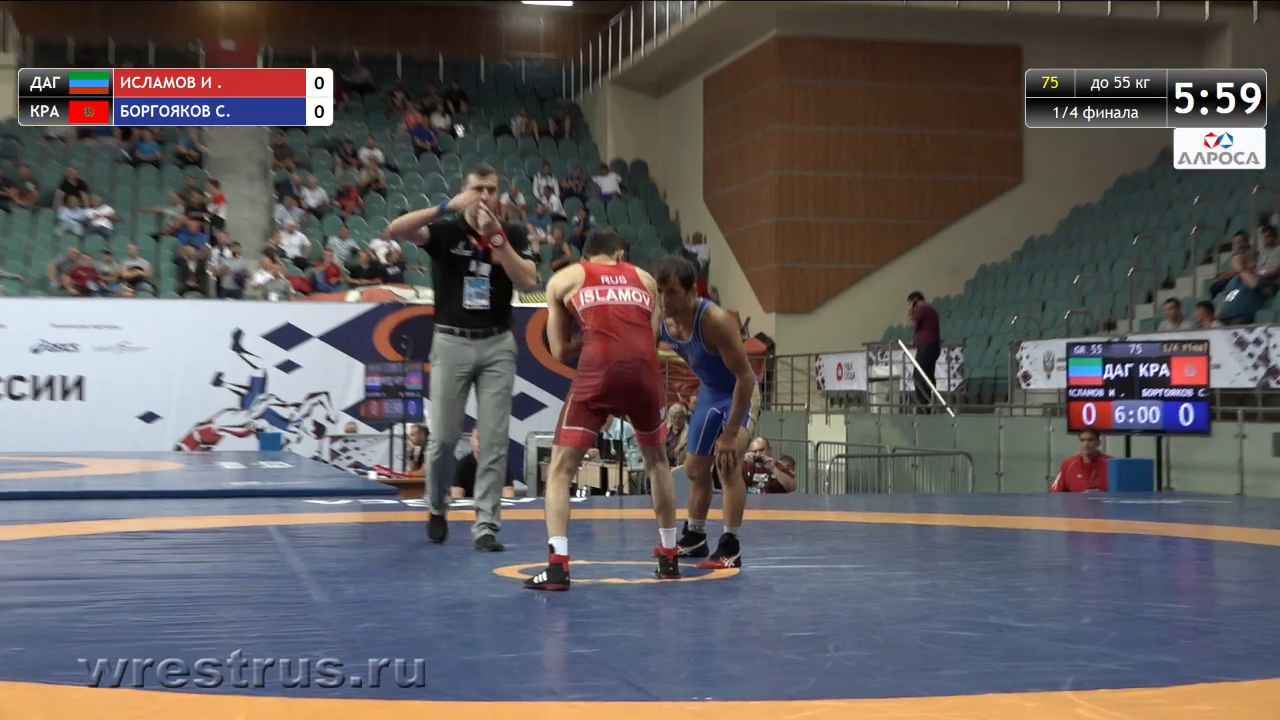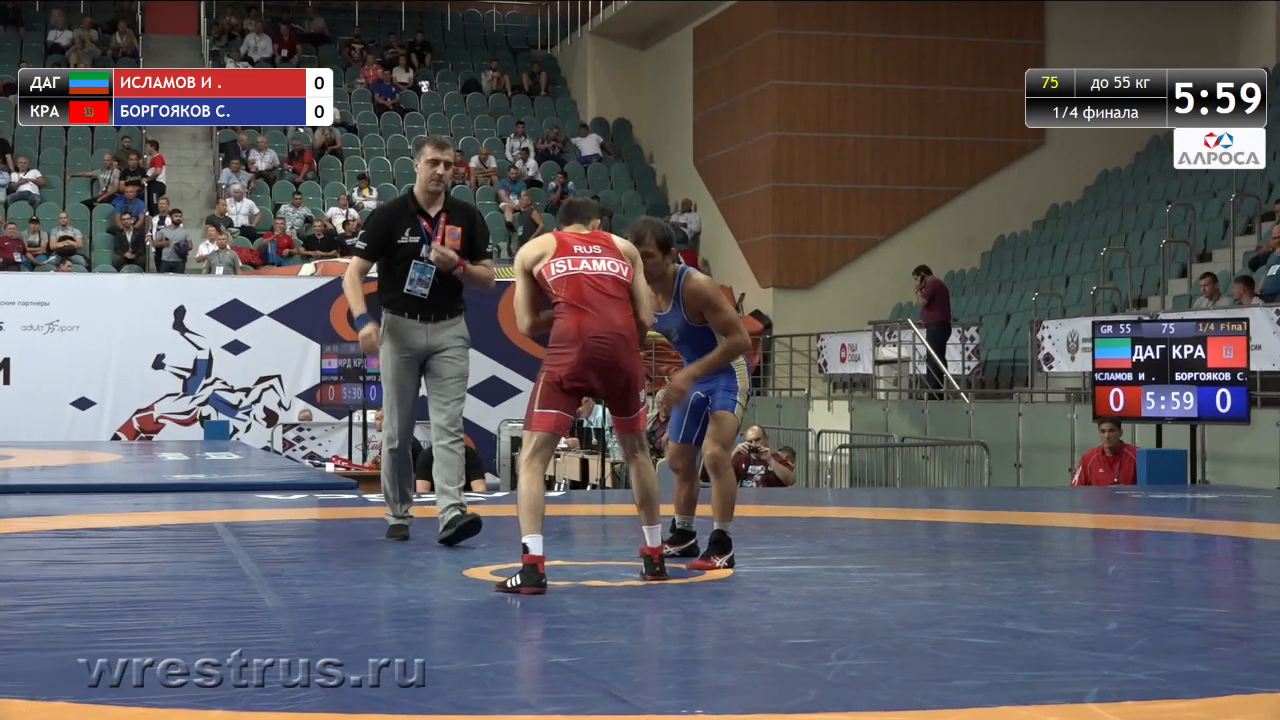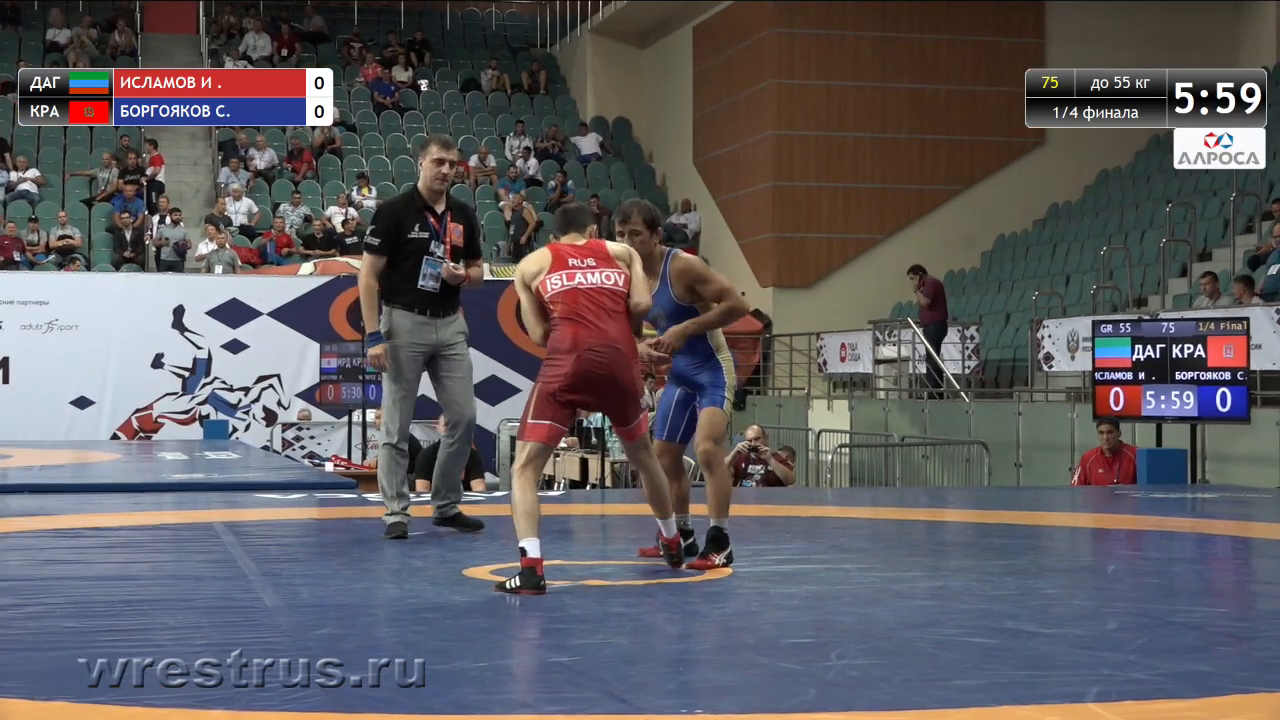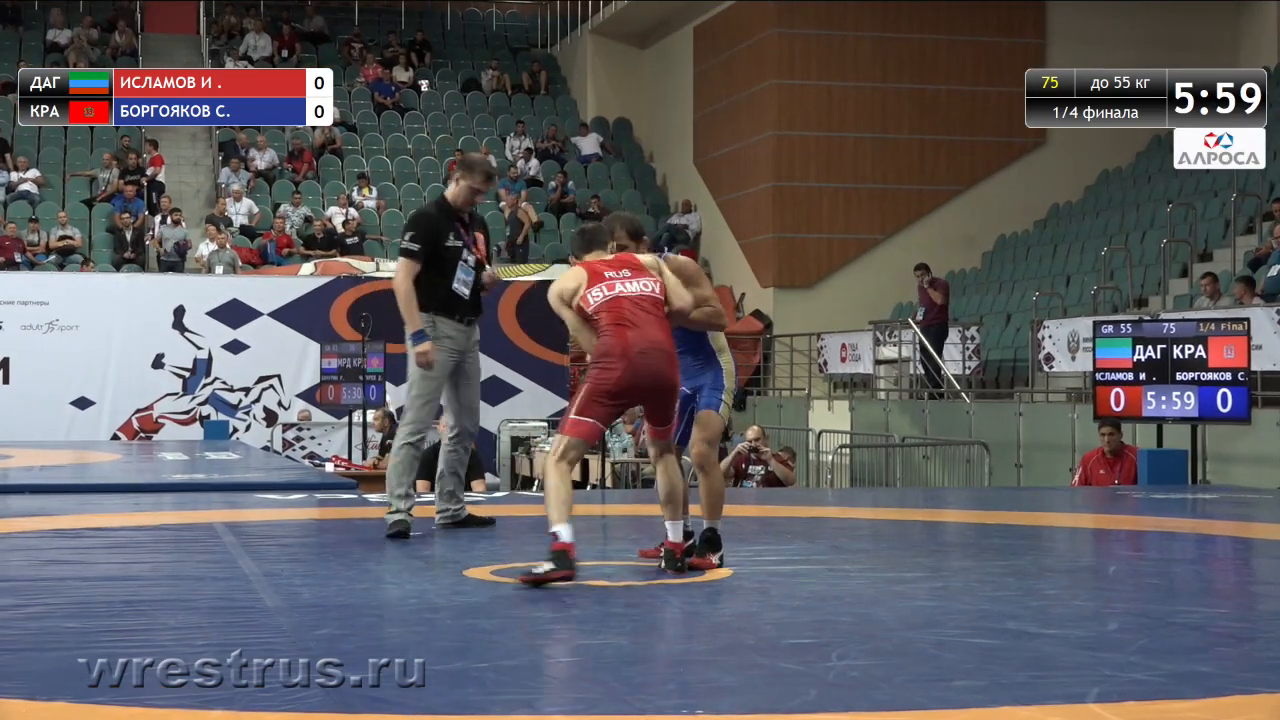
dt=0.3s
person 1, frame 1
left shoulder: (513, 235)
right shoulder: (444, 232)
left elbow: (529, 282)
right elbow: (394, 231)
left wrist: (497, 237)
right wrist: (445, 208)
left hip: (497, 345)
right hip: (451, 344)
left knee: (495, 440)
right knee: (444, 437)
left ankle: (486, 526)
right ankle: (437, 508)
person 1, frame 2
left shoulder: (468, 216)
right shoulder: (387, 215)
left elbow: (488, 277)
right elbow: (354, 274)
left wrist: (459, 267)
right wrist: (363, 320)
left hip: (449, 331)
right hip: (400, 329)
left knee: (448, 425)
right knee: (398, 430)
left ankle: (452, 515)
right ankle: (399, 516)
person 1, frame 3
left shoulder: (464, 215)
right shoulder: (393, 211)
left elbow: (478, 270)
right elbow: (368, 276)
left wrist: (462, 276)
right wrist: (373, 335)
left hip: (450, 325)
right hip: (404, 323)
left knee: (464, 418)
right knee: (397, 426)
left ankle: (446, 506)
right ankle: (396, 514)
person 1, frame 4
left shoulder: (477, 224)
right shoulder: (427, 218)
right elbow: (402, 279)
left wrist: (488, 279)
right wrist: (419, 335)
left hip: (468, 331)
right hip: (435, 329)
left knee: (466, 424)
right knee: (417, 423)
left ankle: (449, 508)
right ankle: (398, 512)
person 2, frame 1
left shoulder: (565, 278)
right shoulder: (643, 278)
left elbow: (560, 350)
left hip: (598, 370)
right hip: (643, 368)
left knee: (560, 469)
right knee: (656, 461)
left ankle: (557, 566)
right ankle: (668, 557)
person 2, frame 2
left shoulder: (534, 248)
right shoulder: (625, 248)
left elbow: (527, 325)
right elbow: (644, 314)
left hip: (571, 348)
right hip: (621, 347)
left knee: (532, 458)
right knee: (636, 452)
left ankle: (533, 568)
right ankle: (654, 558)
person 2, frame 3
left shoulder: (531, 264)
right shoulder: (622, 252)
left elbow: (539, 334)
right elbow: (641, 305)
left hip: (568, 361)
right hip: (618, 359)
left knee: (525, 467)
right knee: (642, 454)
left ankle: (531, 569)
right ankle: (672, 543)
person 2, frame 4
left shoulder: (562, 286)
right shoulder: (648, 263)
left elbow: (590, 344)
right elbow: (684, 306)
left hip: (616, 364)
right hip: (663, 362)
left knee: (558, 460)
right knee: (664, 453)
left ankle: (561, 552)
right ankle: (675, 550)
person 3, frame 1
left shoulder: (716, 320)
right shoulder: (660, 317)
left elbow: (745, 377)
left wrist: (730, 434)
left hip: (740, 394)
right hip: (709, 393)
left knee: (728, 463)
right knee: (695, 468)
left ankle: (730, 548)
right ankle: (694, 538)
person 3, frame 2
left shoulder: (696, 287)
left elbow: (741, 340)
left wrist: (690, 373)
left hip: (727, 373)
right hip: (695, 375)
left knee: (715, 453)
right knee: (678, 459)
left ankle: (721, 545)
right ankle: (683, 536)
person 3, frame 3
left shoulder: (685, 267)
left elbow: (738, 306)
left wrist: (685, 328)
right wrist: (642, 350)
left hip: (712, 369)
right hip: (678, 372)
left knee: (708, 450)
right knee: (665, 456)
left ankle: (719, 542)
right ankle: (682, 535)
person 3, frame 4
left shoulder: (679, 268)
left elbow: (719, 319)
left hip: (712, 372)
right hip: (678, 377)
left knee: (701, 451)
left ankle: (711, 541)
right ankle: (681, 536)
